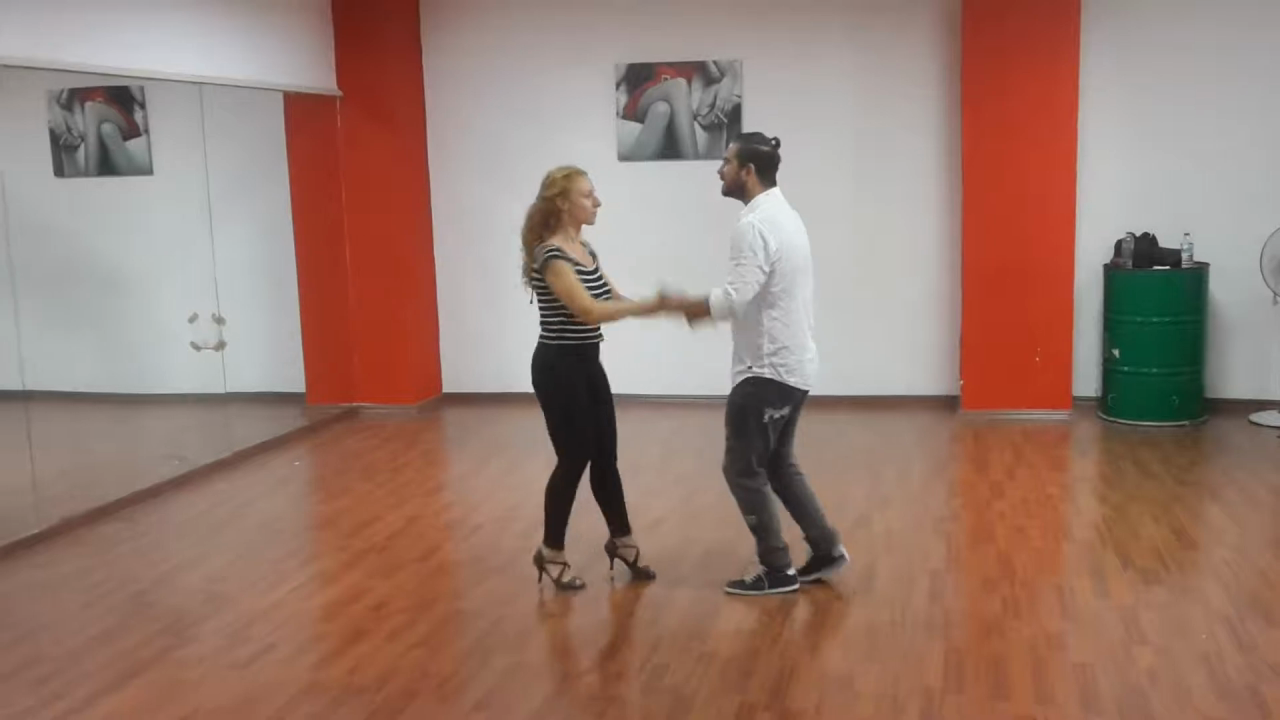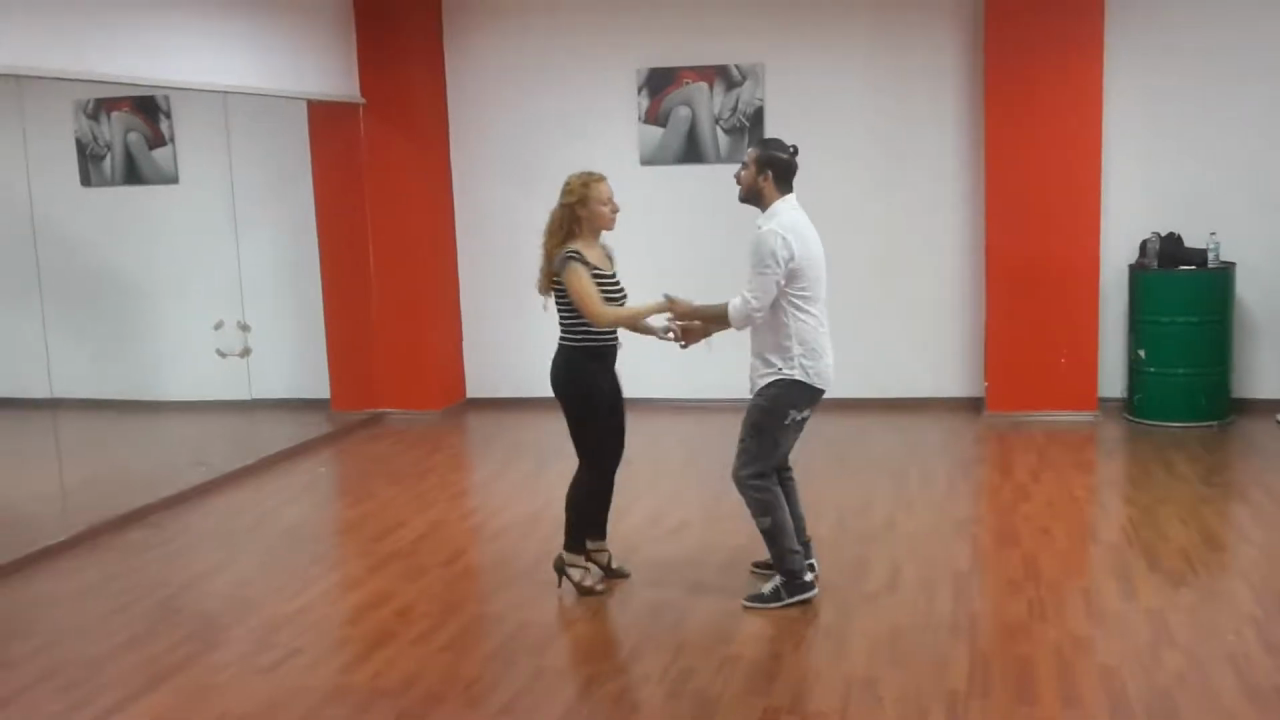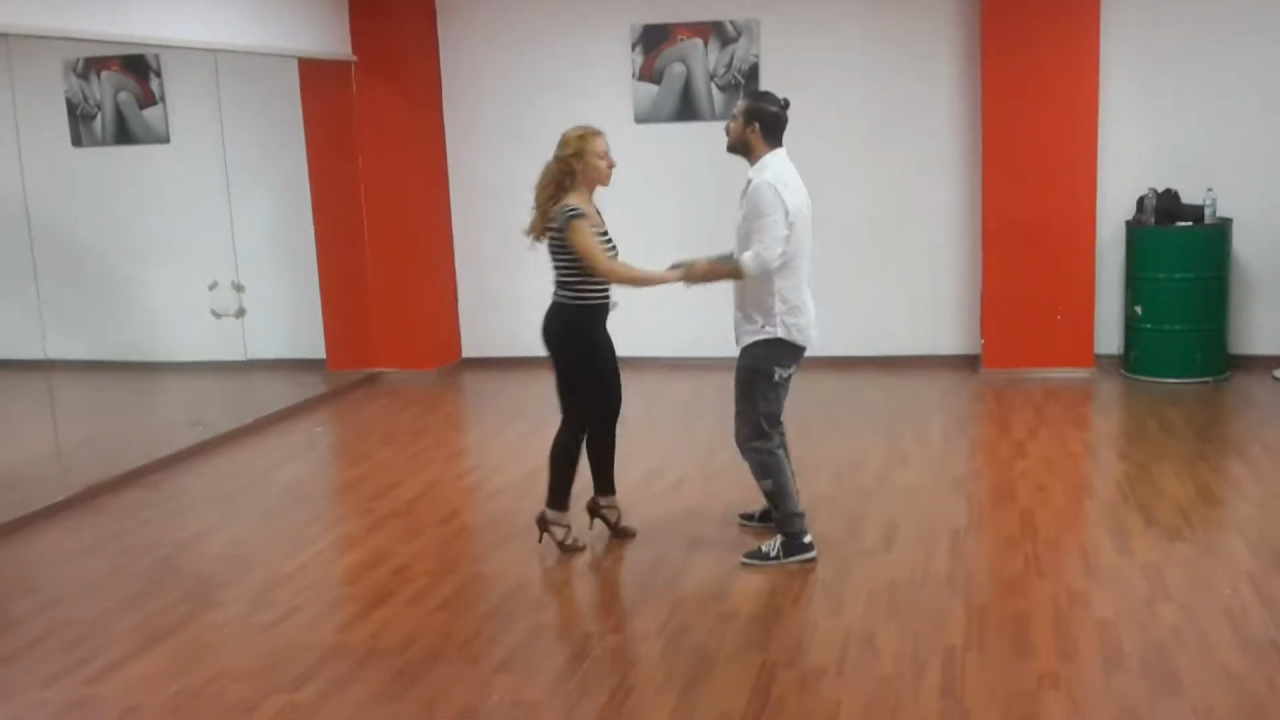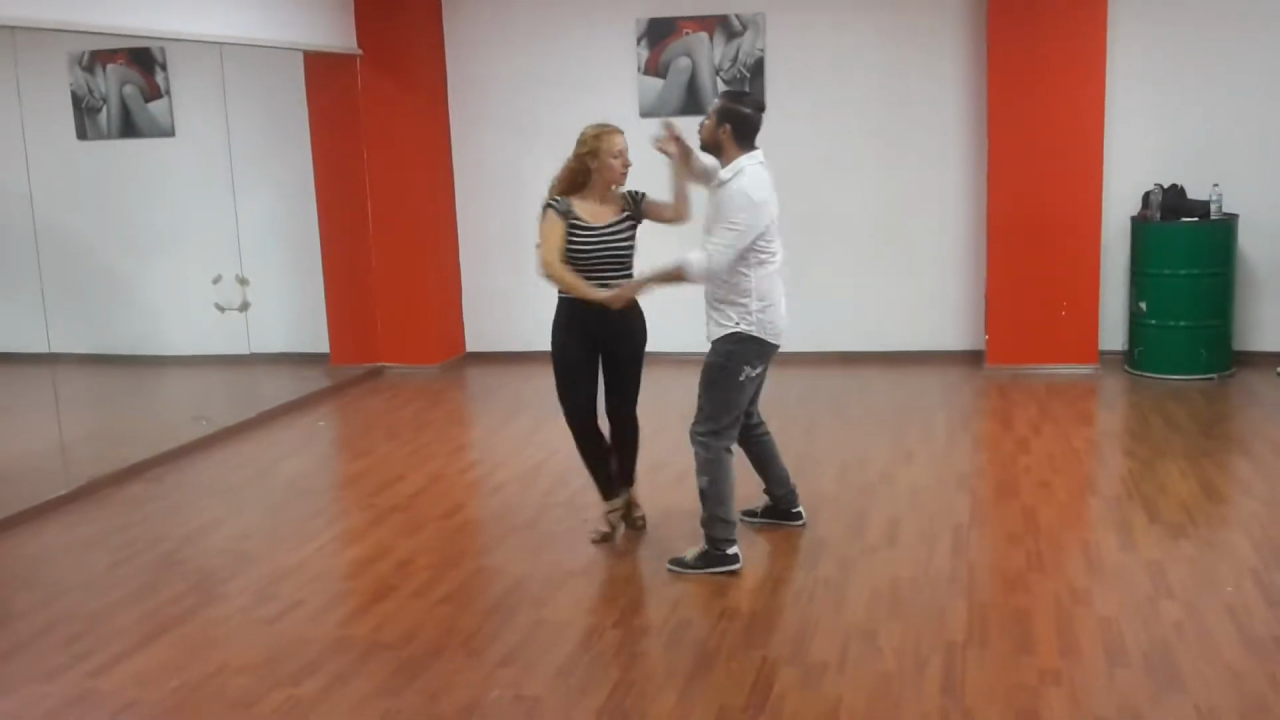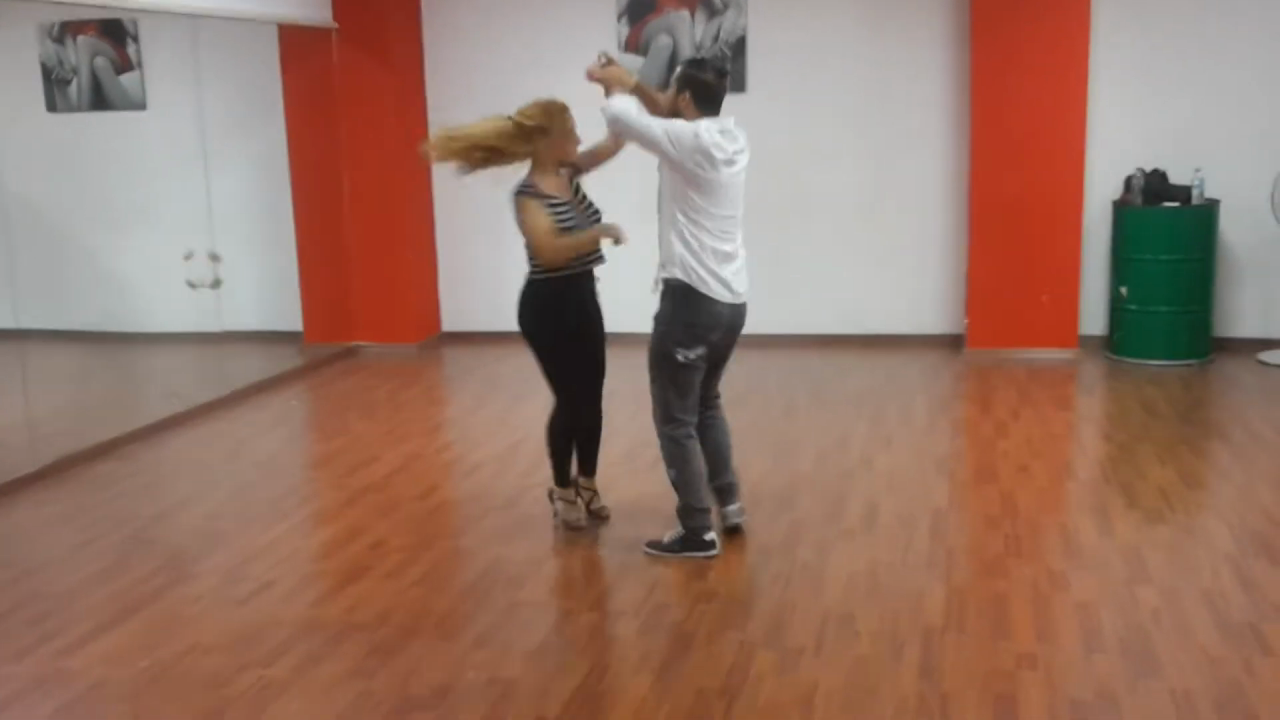
dt=0.5s
person 1, frame 1
left shoulder: (753, 225)
right shoulder: (783, 216)
left elbow: (732, 303)
left wrist: (689, 306)
right wrist: (706, 307)
left hip: (768, 370)
right hip: (793, 365)
left knee: (743, 470)
right knee: (776, 462)
left ankle: (778, 571)
right ankle: (825, 549)
person 1, frame 2
left shoulder: (774, 232)
right shoulder: (791, 222)
left elbow: (749, 310)
left wrist: (694, 312)
right wrist: (707, 326)
left hip: (791, 373)
right hip: (796, 368)
left knee: (753, 473)
right knee: (773, 466)
left ankle: (795, 576)
right ankle: (798, 555)
person 1, frame 3
left shoulder: (767, 184)
right shoulder: (774, 175)
left elbow: (765, 259)
left wrist: (712, 272)
right wrist: (715, 263)
left hip: (772, 330)
right hip: (773, 325)
left knee: (754, 435)
right knee: (764, 425)
left ankle: (795, 537)
right ankle: (782, 511)
person 1, frame 4
left shoulder: (746, 188)
right shoulder: (738, 170)
left elbow: (709, 263)
right elbow: (709, 175)
left wrist: (645, 280)
right wrist: (681, 151)
left hip: (746, 328)
right hip: (747, 324)
left knee: (711, 433)
right knee: (742, 420)
left ankle: (721, 546)
right ankle: (785, 503)
person 1, frame 5
left shoulder: (690, 142)
right shoulder: (732, 136)
left elbow: (621, 116)
right elbow: (672, 116)
left wrist: (614, 83)
right wrist: (630, 82)
left hip: (690, 300)
right hip: (731, 300)
left knee: (676, 418)
right knee: (704, 403)
left ankle: (699, 529)
right ankle: (727, 502)
person 2, frame 1
left shoulder: (584, 250)
right shoulder: (551, 257)
left elbow: (609, 300)
right elbow: (589, 311)
left wrist: (653, 304)
right wrist: (645, 308)
left hip: (584, 365)
right hip: (559, 368)
left knee: (605, 455)
right knee: (574, 459)
left ankle: (622, 543)
right ankle: (551, 554)
person 2, frame 2
left shoulder: (602, 253)
right shoulder: (570, 259)
left elbow: (616, 313)
right elbow: (599, 316)
left wrist: (659, 329)
right wrist: (657, 306)
left hip: (596, 368)
right hip: (580, 370)
left knee: (607, 458)
right knee: (595, 461)
left ankle: (595, 548)
right ankle: (572, 556)
person 2, frame 3
left shoulder: (570, 211)
right shoulder: (572, 215)
left elbow: (603, 267)
right elbow: (608, 271)
left wrist: (660, 273)
right wrist: (667, 276)
left hip: (573, 324)
right hip: (579, 326)
left knee: (604, 411)
right knee: (577, 419)
left ankle: (604, 500)
right ankle: (555, 514)
person 2, frame 4
left shoulder: (630, 203)
right shoulder: (560, 207)
left elbow: (678, 214)
right elbow: (551, 266)
left wrist: (678, 168)
right wrist: (598, 295)
left hip: (623, 321)
right hip: (575, 322)
left knee: (622, 413)
right knee: (580, 418)
left ankle: (624, 493)
right ankle: (613, 499)
person 2, frame 5
left shoulder: (572, 175)
right shoulder: (528, 192)
left elbow: (613, 144)
right elbow: (549, 253)
right wrist: (598, 234)
left hip: (581, 300)
right hip: (545, 305)
left knee: (590, 398)
right knee: (572, 400)
left ankle: (586, 483)
right ankle: (565, 487)
